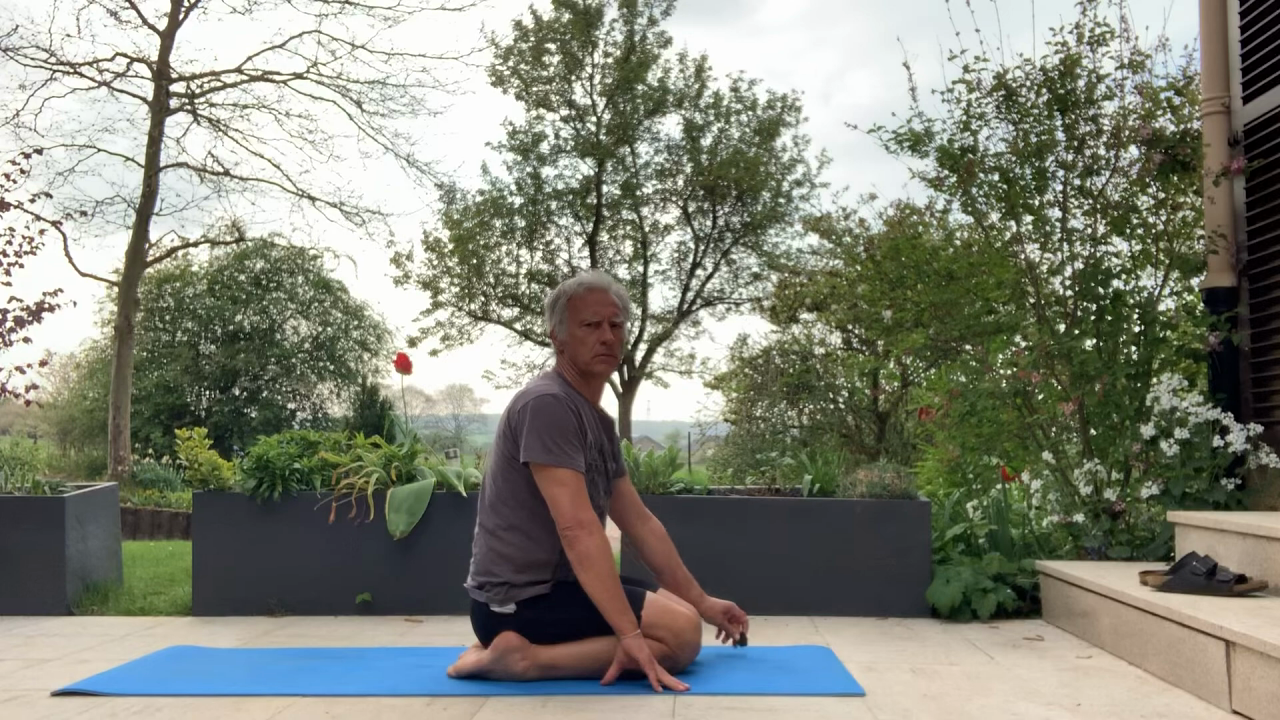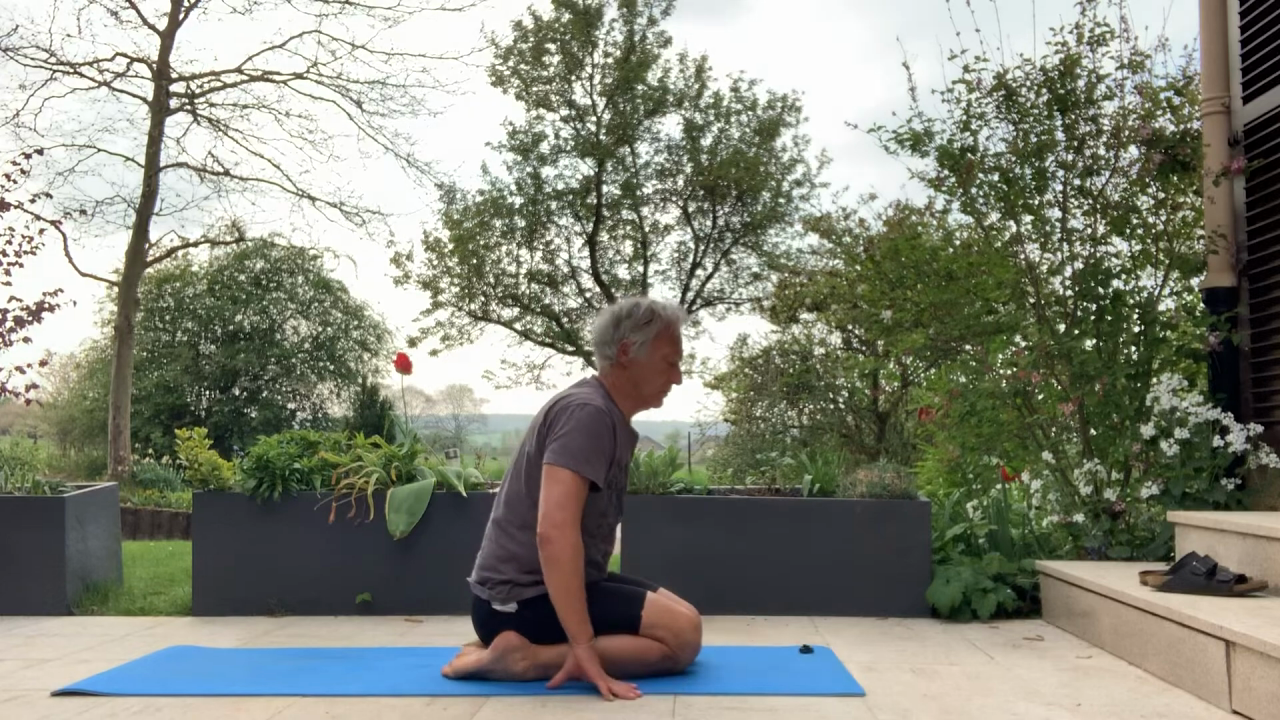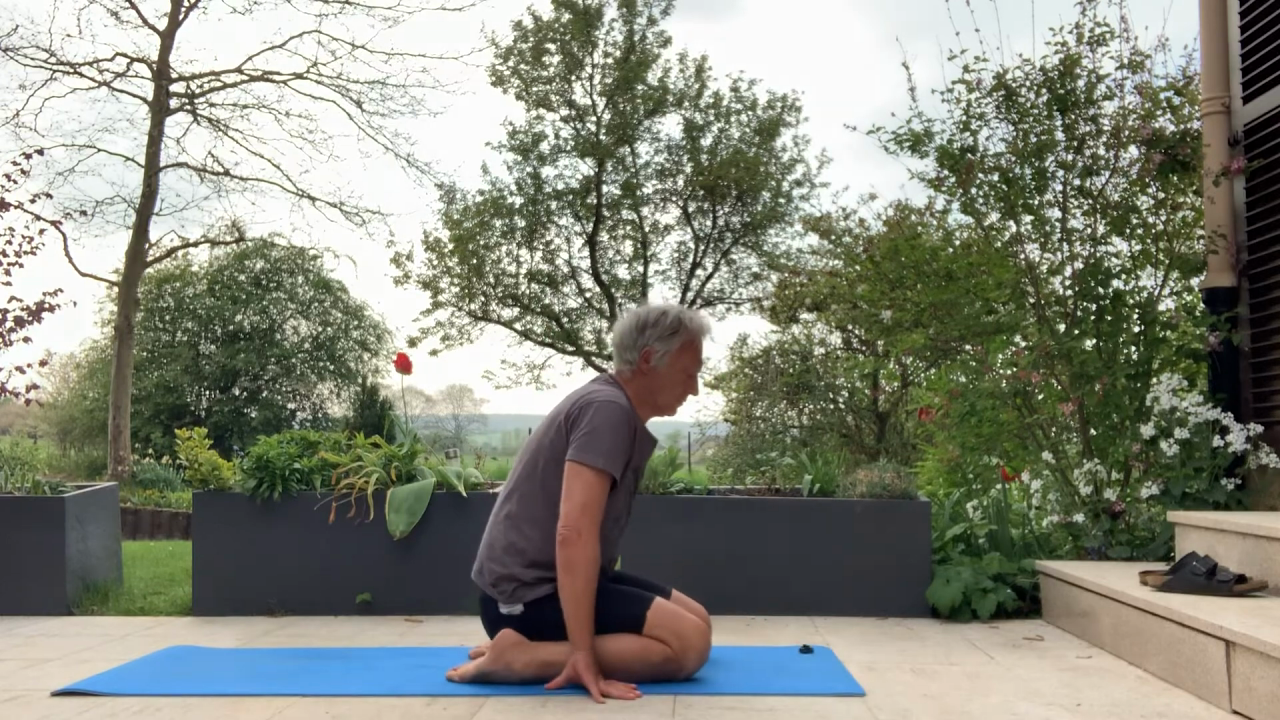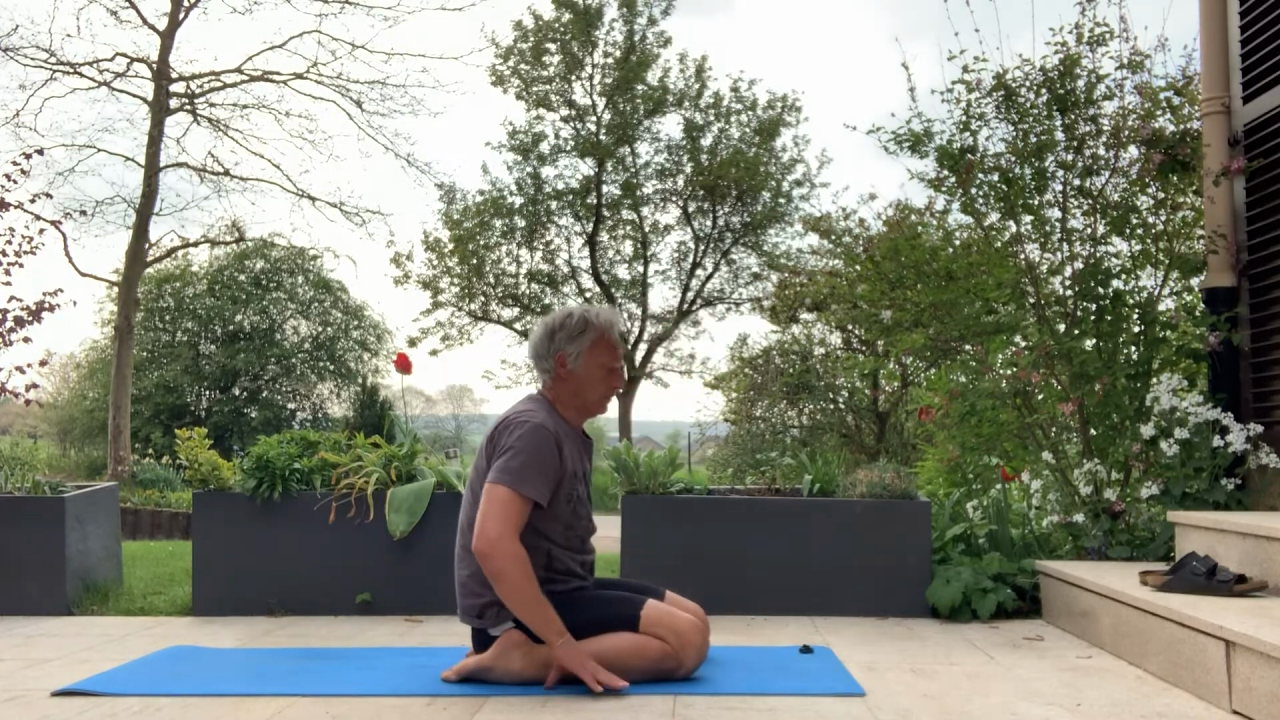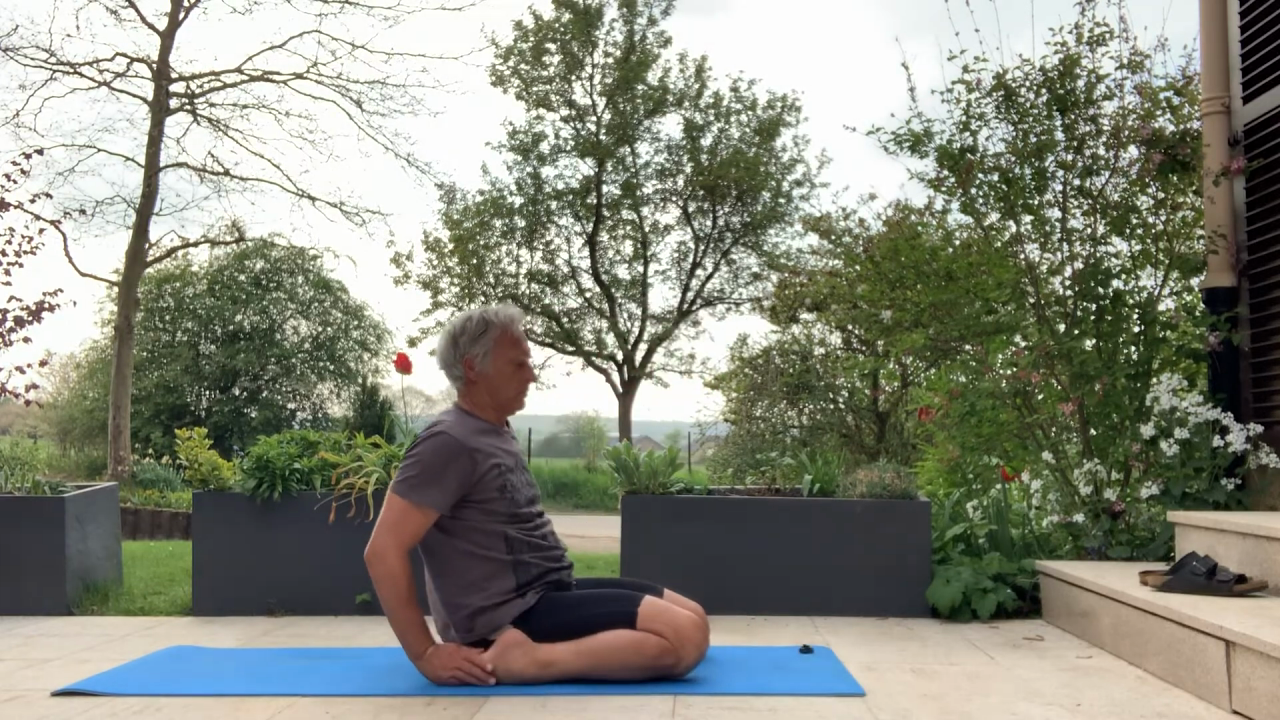
dt=1s
person 1, frame 1
left shoulder: (597, 420)
right shoulder: (547, 405)
left elbow: (639, 521)
right elbow: (578, 531)
left wrist: (700, 600)
right wrist: (630, 633)
left hip: (550, 584)
right hip: (520, 600)
left knee: (686, 613)
right knee: (680, 633)
left ankle: (530, 642)
right ankle: (523, 657)
person 1, frame 2
left shoulder: (609, 418)
right shoulder: (588, 412)
right elbow: (554, 532)
right wrist: (583, 646)
left hip: (548, 588)
right hip: (521, 599)
left knee: (684, 616)
right knee: (681, 635)
left ankle: (523, 645)
right ankle: (523, 656)
person 1, frame 3
left shoulder: (613, 407)
right shoulder: (609, 410)
right elbow: (573, 534)
right wrist: (583, 653)
left hip: (554, 582)
right hip: (527, 596)
left knee: (696, 620)
right knee: (688, 643)
left ankle: (531, 642)
right ankle: (522, 656)
person 1, frame 4
left shoulder: (567, 431)
right shoulder: (534, 430)
right elbow: (493, 544)
right wrist: (561, 643)
left hip: (556, 591)
right hip: (516, 613)
left knee: (693, 618)
right knee: (686, 640)
left ankle: (526, 646)
right ankle: (521, 657)
person 1, frame 5
left shoulder: (496, 432)
right shoulder: (450, 443)
right elbow: (384, 552)
right wrist: (425, 654)
left hip: (551, 593)
right hip: (515, 618)
left knee: (692, 617)
right knee: (685, 638)
left ankle: (525, 650)
right ankle: (521, 659)
